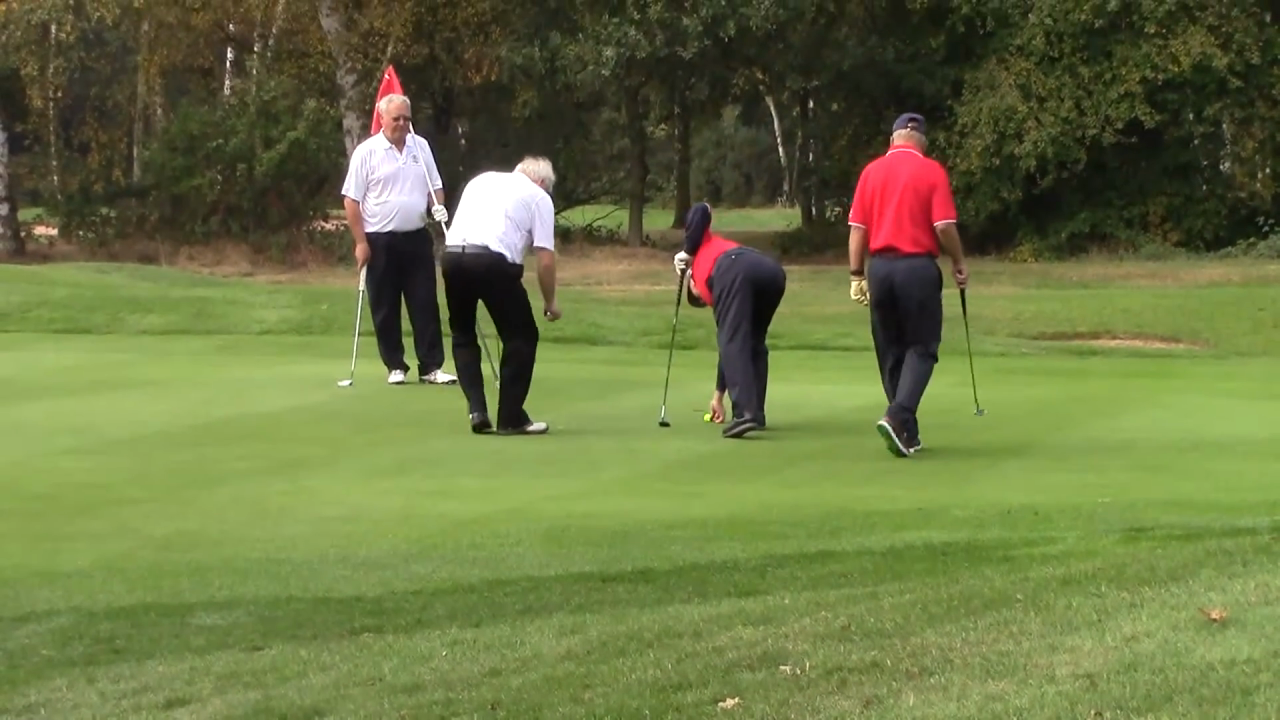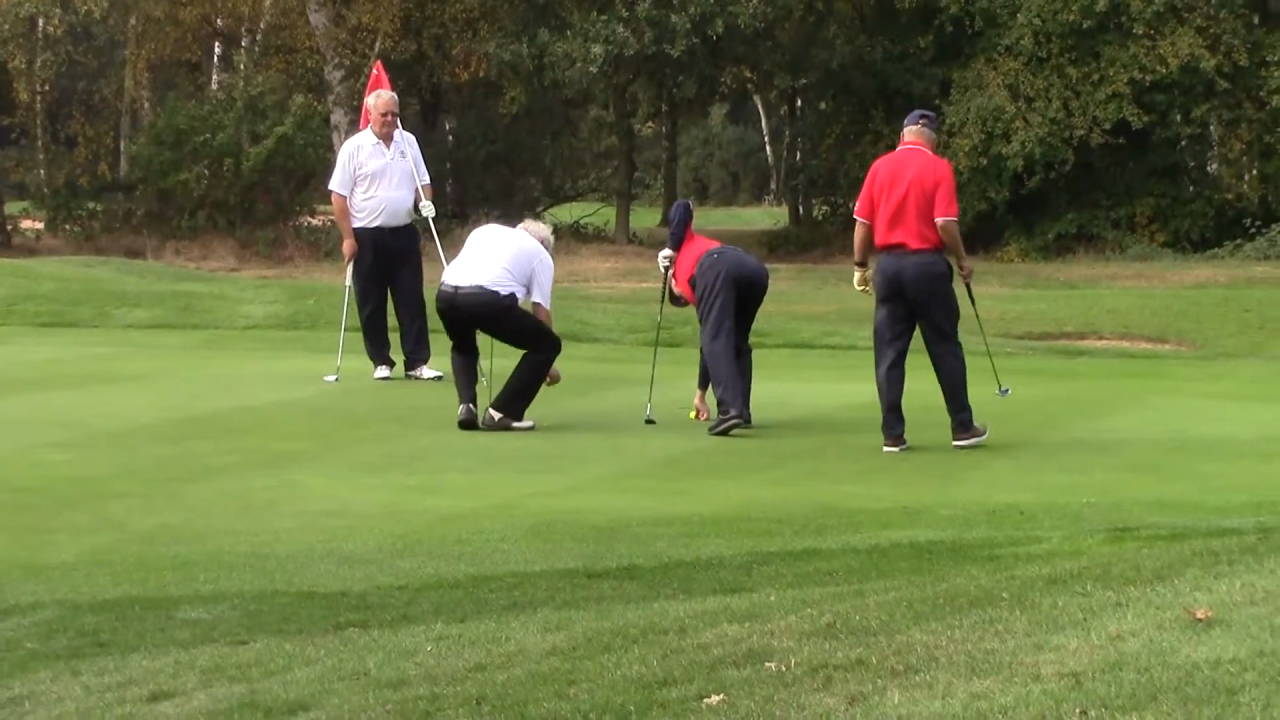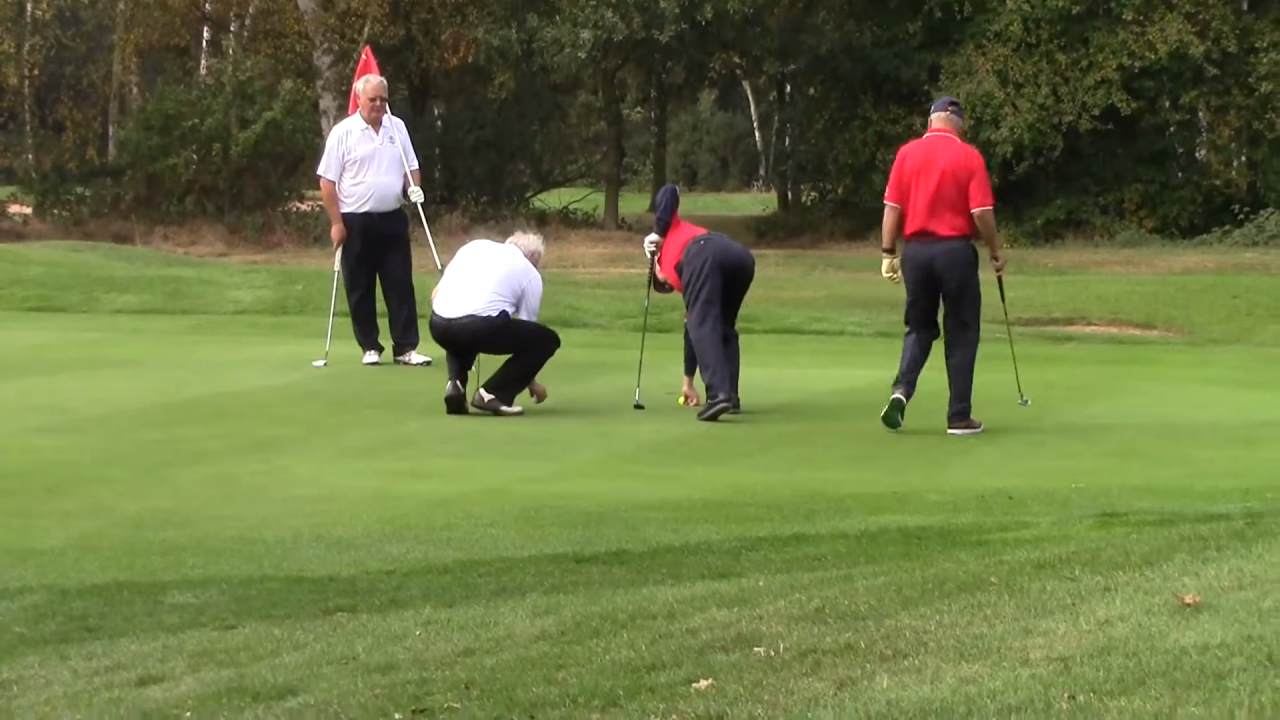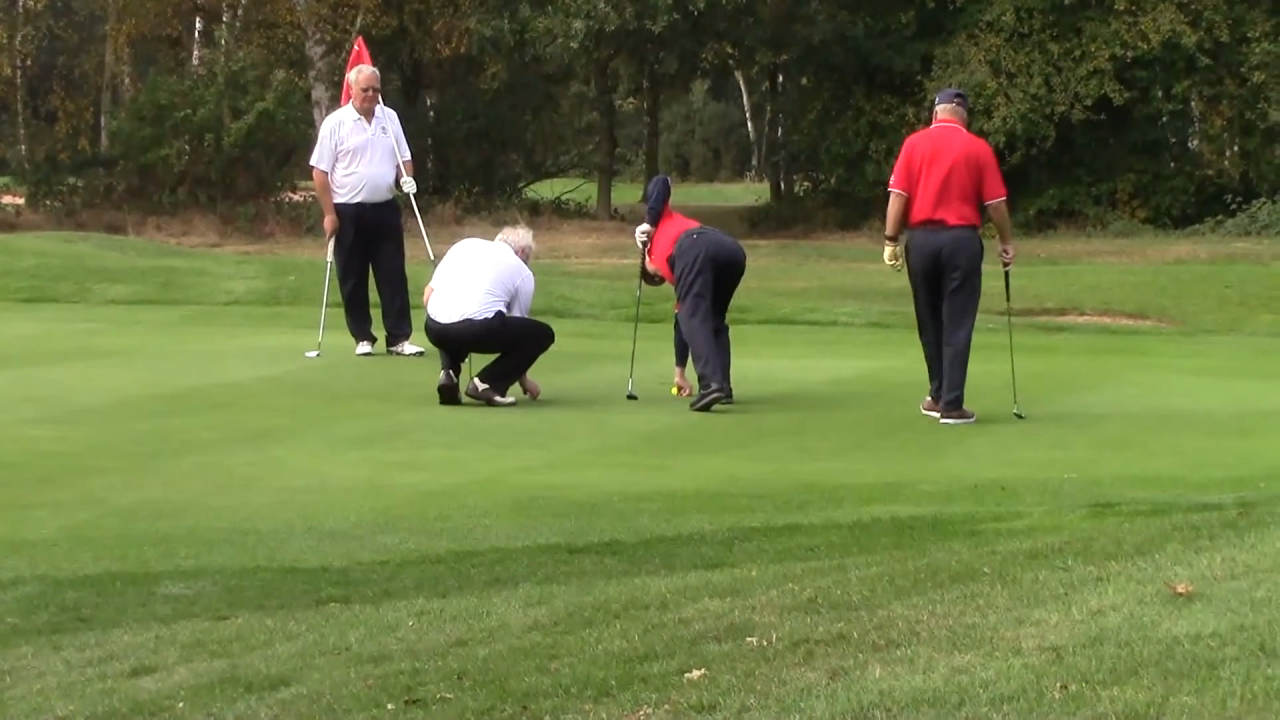
dt=0.4s
person 1, frame 1
left shoulder: (870, 171)
right shoulder: (932, 170)
left elbow: (858, 228)
right elbow: (944, 226)
left wrist: (857, 275)
right wrist: (959, 264)
left hip: (880, 268)
right hip: (918, 268)
left knee: (890, 355)
right knee: (921, 350)
left ankle: (906, 432)
right ankle: (896, 417)
person 1, frame 2
left shoulder: (879, 166)
right shoulder: (939, 167)
left elbow: (862, 222)
right elbow: (945, 223)
left wrist: (860, 266)
right wrist: (962, 260)
left hip: (888, 264)
right hip: (926, 263)
left knee: (889, 352)
right knee: (944, 347)
left ankle: (893, 434)
right ankle: (962, 427)
person 1, frame 3
left shoulder: (907, 152)
right shoulder: (969, 156)
left elbow: (892, 207)
right elbow: (981, 212)
left wrist: (888, 253)
right wrist: (995, 250)
left hip: (916, 250)
right hip: (955, 251)
left knee: (919, 329)
right knee: (961, 335)
left ankle: (900, 391)
right ankle: (959, 416)
person 1, frame 4
left shoulder: (914, 142)
right shoulder: (979, 148)
left elbow: (898, 195)
right elbow: (996, 203)
left wrist: (891, 241)
right wrist: (1006, 243)
left hip: (922, 239)
right hip: (962, 240)
left knee: (929, 323)
right knee: (957, 325)
left ankle: (938, 397)
right ankle: (952, 404)
person 2, frame 1
left shoulder: (421, 146)
right shoulder: (366, 151)
left elbow: (434, 186)
right elbow: (351, 200)
left wrist: (439, 207)
right wrist: (361, 242)
left hip: (417, 237)
right hip: (380, 240)
left knee: (426, 304)
right knee: (385, 309)
left ankle: (431, 366)
right ankle: (395, 367)
person 2, frame 2
left shoulder: (409, 141)
right shoulder: (354, 147)
left elbow: (422, 180)
right elbow: (338, 195)
left wrist: (426, 201)
right wrist: (348, 237)
left hip: (404, 233)
right hip: (368, 236)
left knee: (412, 300)
right knee: (371, 304)
left ankle: (417, 362)
right ankle: (381, 362)
person 2, frame 3
left shoulder: (397, 126)
right shoulder: (343, 132)
left elbow: (411, 166)
right elbow: (327, 180)
left wrist: (415, 187)
right wrist: (336, 222)
left hip: (393, 218)
right hip: (356, 221)
left knee: (401, 285)
right knee: (360, 289)
left ankle: (406, 347)
right ankle: (370, 347)
person 2, frame 4
left shoulder: (390, 117)
right shoulder: (335, 122)
left elbow: (403, 157)
right elbow: (320, 171)
left wrist: (407, 178)
right wrist: (329, 213)
left hip: (386, 209)
right hip: (349, 212)
left knee: (394, 275)
right knee: (353, 280)
left ankle: (399, 338)
right ankle: (363, 338)
person 3, frame 1
left shoulder: (704, 249)
left elbow: (701, 211)
right elbow: (732, 344)
left wrist: (687, 252)
right wrist: (718, 395)
left hip: (736, 268)
right hip: (773, 271)
left knee: (733, 342)
right knee: (754, 344)
left ankle: (745, 413)
right ankle: (756, 413)
person 3, frame 2
right shoulder: (698, 293)
left elbow: (683, 207)
right elbow: (708, 345)
left wrist: (671, 248)
right wrist: (700, 395)
left hip: (718, 267)
right hip: (755, 271)
left knee: (716, 340)
right knee: (738, 342)
left ankle: (730, 409)
right ankle: (742, 410)
person 3, frame 3
right shoulder: (684, 280)
left elbow: (669, 192)
right elbow: (691, 329)
left wrist: (657, 233)
right wrist: (688, 381)
left hip: (706, 253)
right hip: (741, 257)
left knee: (703, 326)
right knee: (725, 328)
left ankle: (718, 394)
right ankle: (730, 395)
person 3, frame 4
right shoulder: (676, 275)
left elbow: (661, 183)
right elbow: (681, 322)
left wrist: (649, 223)
right wrist: (680, 372)
left hip: (697, 247)
right hip: (733, 251)
left knee: (694, 318)
right knee: (714, 320)
left ankle: (711, 384)
right ankle: (722, 385)
person 4, frame 1
left shoulder: (480, 179)
right shoulder: (538, 195)
right elbow: (545, 258)
right wrist: (550, 300)
left hip: (452, 255)
right hip: (493, 261)
left knee: (462, 335)
right knee: (521, 337)
left ankle: (476, 410)
right ankle: (511, 419)
person 4, frame 2
left shoulder: (485, 230)
right shoulder: (540, 254)
right elbow: (541, 312)
right wrist: (548, 367)
left hip: (446, 294)
right hip: (488, 299)
left knee: (463, 347)
right knee: (548, 346)
left ankle: (467, 405)
right ankle: (503, 412)
person 4, frame 3
left shoulder: (474, 246)
right shoulder: (530, 272)
left elbow: (436, 295)
right elbow: (527, 330)
right wrist: (532, 383)
left hip: (438, 325)
right hip: (480, 324)
right knee: (548, 340)
left ankle: (455, 384)
right ankle: (494, 394)
person 4, frame 4
left shoulder: (464, 245)
right shoulder: (522, 271)
left elbow: (428, 296)
right elbow: (518, 329)
right wrist: (523, 379)
left hip: (434, 329)
right hip: (476, 329)
right knee: (542, 335)
left ankle: (448, 374)
right ankle: (488, 384)
